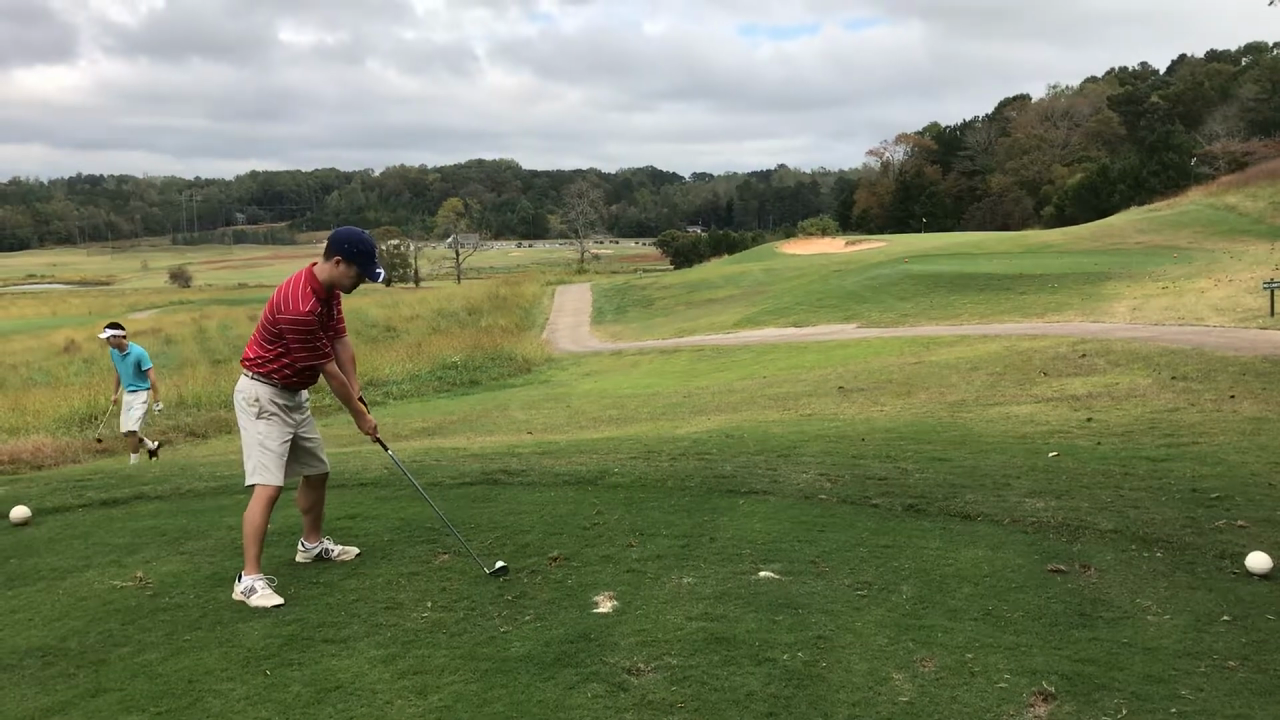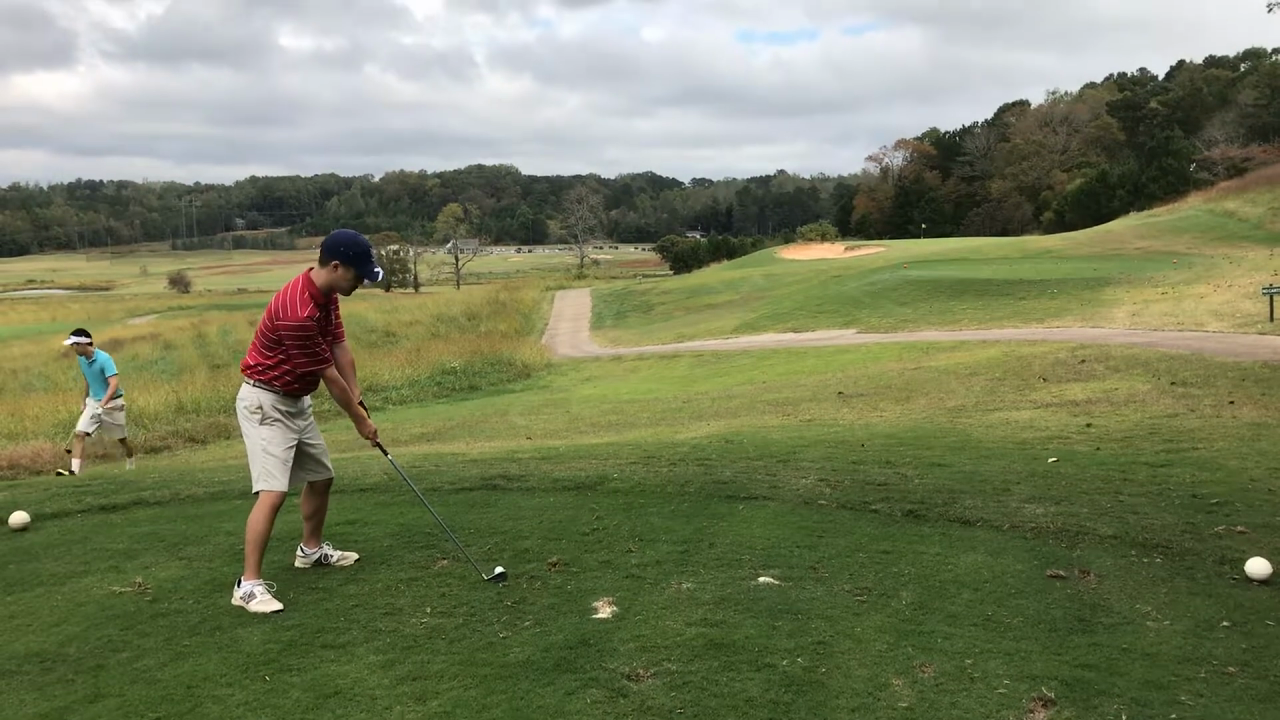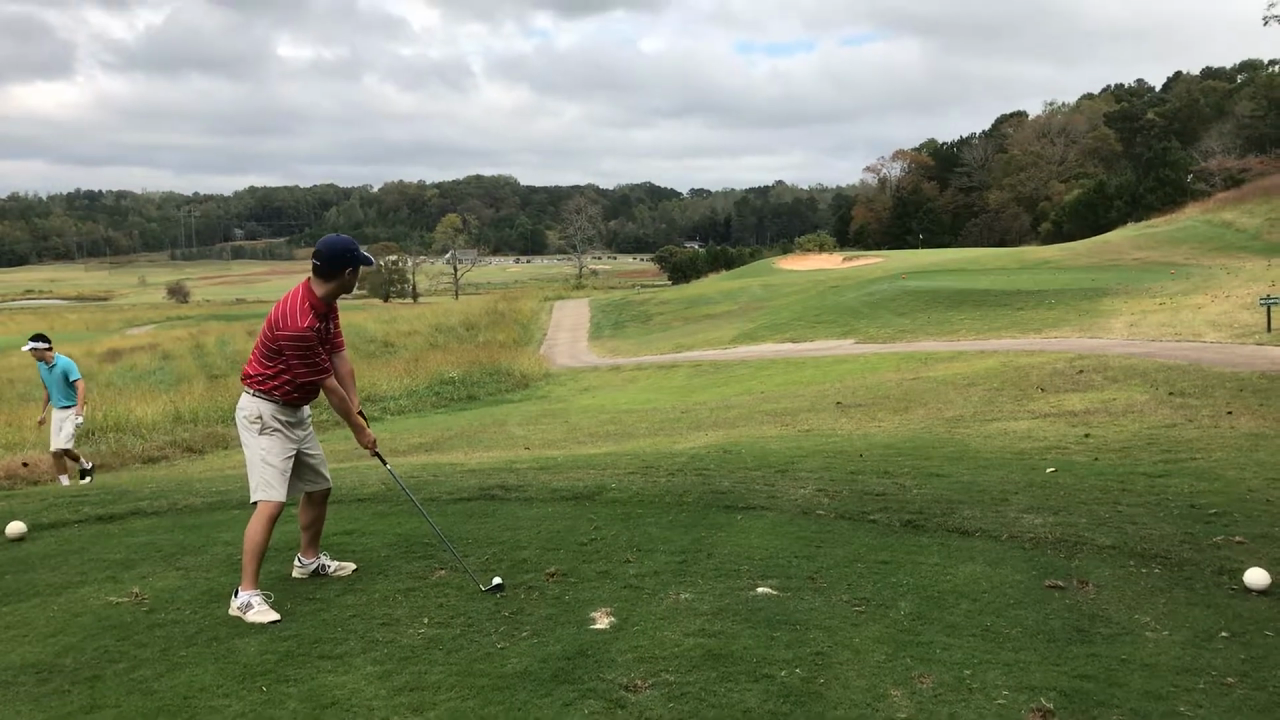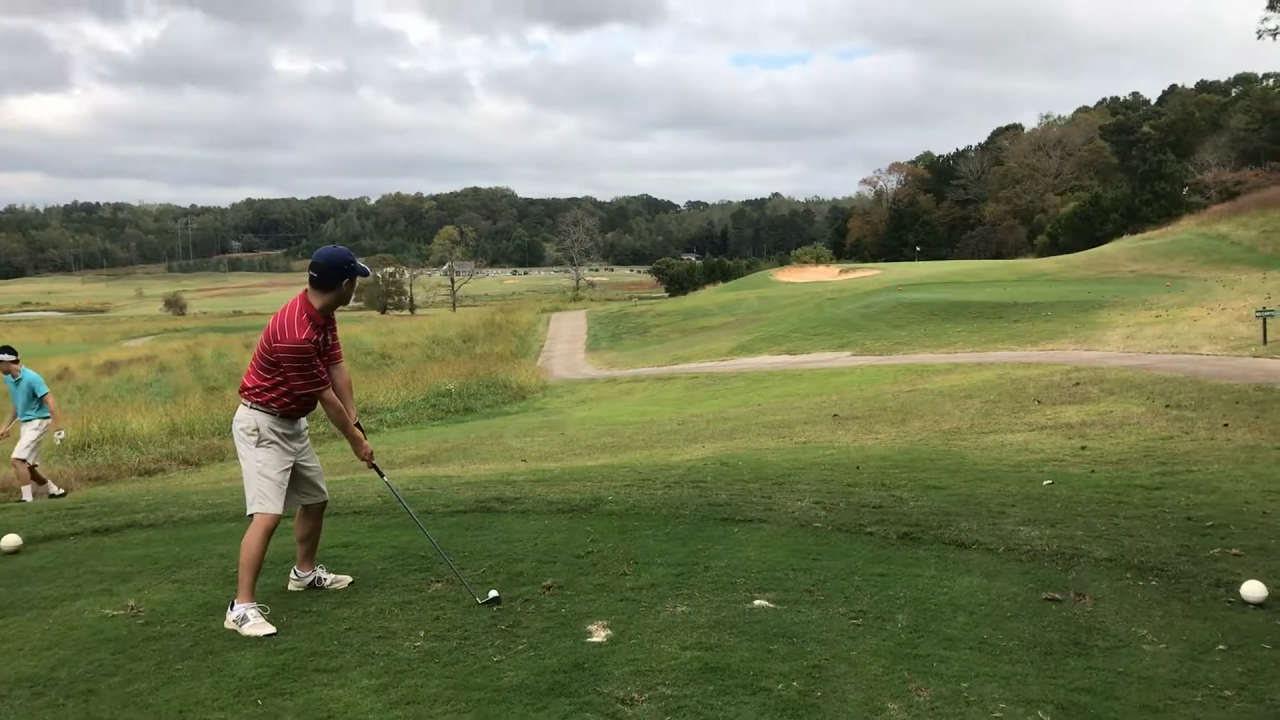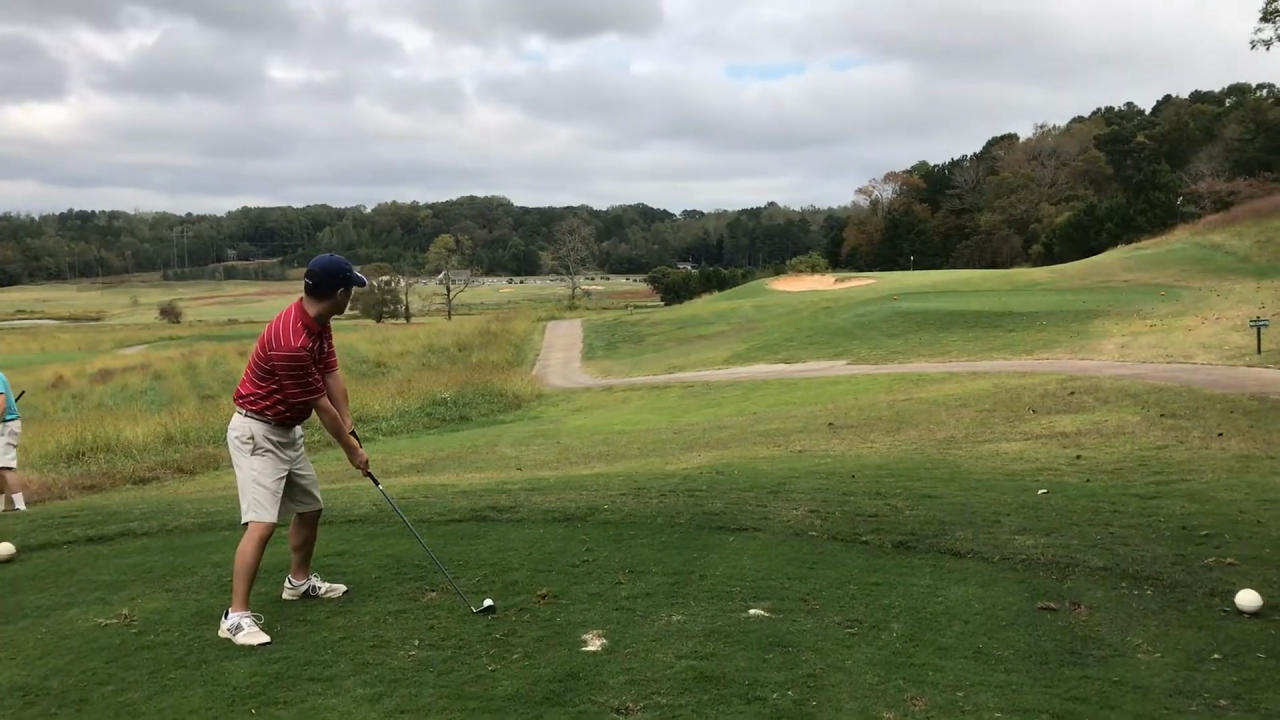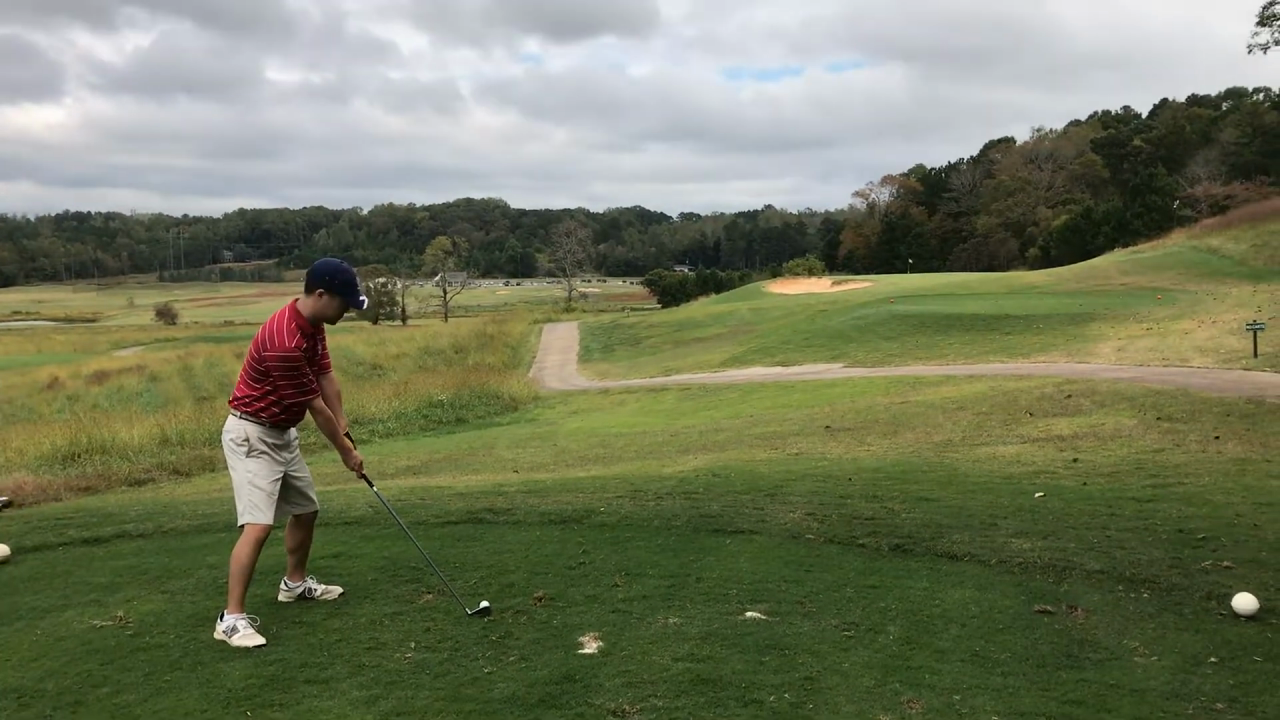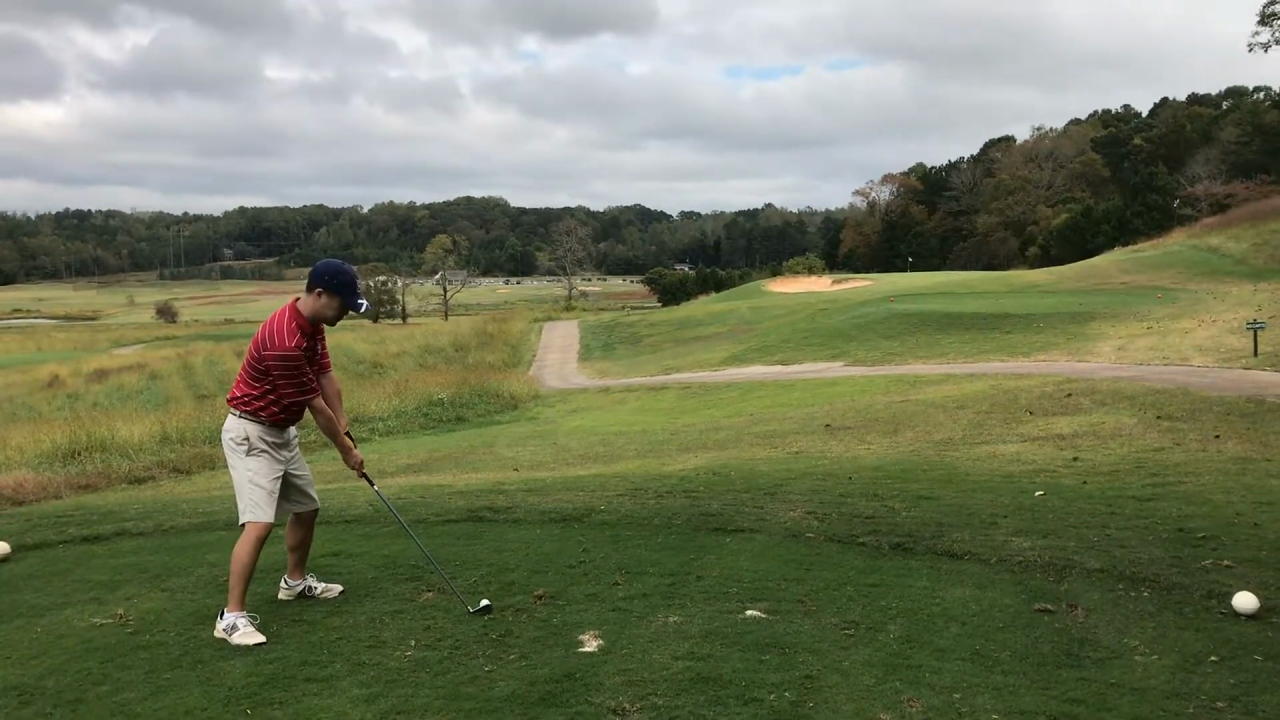
dt=0.3s
person 1, frame 1
left shoulder: (328, 289)
right shoulder: (298, 305)
left elbow: (341, 344)
right elbow: (328, 370)
left wrist: (359, 396)
right wrist: (359, 415)
left hip: (293, 393)
right hip: (264, 395)
left knee: (316, 471)
right knee: (267, 486)
left ankle: (312, 543)
right ankle: (249, 578)
person 1, frame 2
left shoulder: (326, 295)
right shoulder: (297, 312)
left elbow: (340, 349)
right elbow: (328, 375)
left wrist: (359, 401)
right wrist: (359, 420)
left hip: (295, 400)
right hip: (266, 403)
left knee: (320, 476)
right knee: (272, 492)
left ankle: (312, 549)
right ankle: (249, 584)
person 1, frame 3
left shoulder: (325, 303)
right shoulder: (297, 322)
left elbow: (340, 359)
right elbow: (329, 385)
left wrist: (359, 410)
right wrist: (359, 429)
left hip: (295, 411)
right hip: (266, 413)
left knee: (318, 486)
right knee: (271, 502)
left ankle: (309, 559)
right ankle: (246, 594)
person 1, frame 4
left shoulder: (323, 315)
right shoulder: (295, 334)
left elbow: (338, 370)
right elbow: (326, 397)
left wrist: (356, 422)
right wrist: (355, 441)
left hip: (292, 422)
right hip: (263, 424)
left knee: (315, 498)
right knee: (267, 514)
left ankle: (305, 572)
right ankle: (242, 607)
person 1, frame 5
left shoulder: (318, 324)
right shoulder: (291, 342)
left elbow: (333, 378)
right elbow: (322, 406)
left wrist: (351, 431)
right wrist: (351, 450)
left hip: (286, 430)
right hip: (258, 433)
left knee: (310, 507)
right knee: (262, 523)
left ankle: (299, 580)
right ankle: (236, 616)
person 1, frame 6
left shoulder: (313, 325)
right shoulder: (285, 342)
left elbow: (328, 379)
right elbow: (316, 407)
left wrist: (346, 432)
right wrist: (345, 451)
left hip: (282, 432)
right hip: (252, 434)
left knee: (305, 509)
right knee: (258, 525)
left ankle: (295, 583)
right ankle: (232, 617)
person 1, frame 7
left shoulder: (312, 324)
right shoulder: (284, 341)
left elbow: (326, 378)
right elbow: (316, 406)
left wrist: (346, 430)
right wrist: (346, 450)
left hip: (281, 431)
right hip: (252, 433)
left knee: (306, 507)
right knee: (259, 523)
left ankle: (295, 580)
right ankle: (232, 615)
